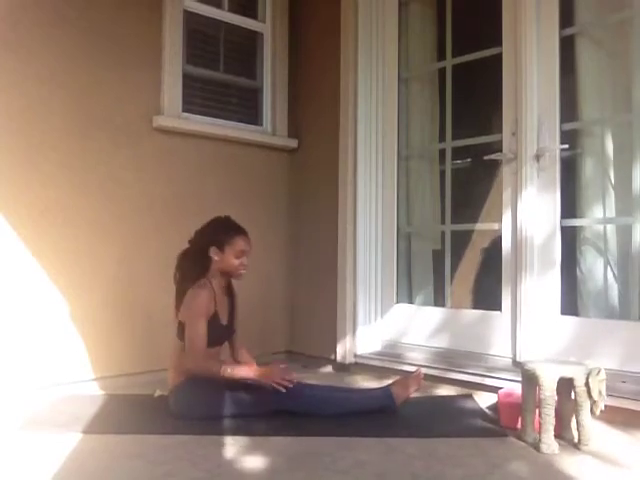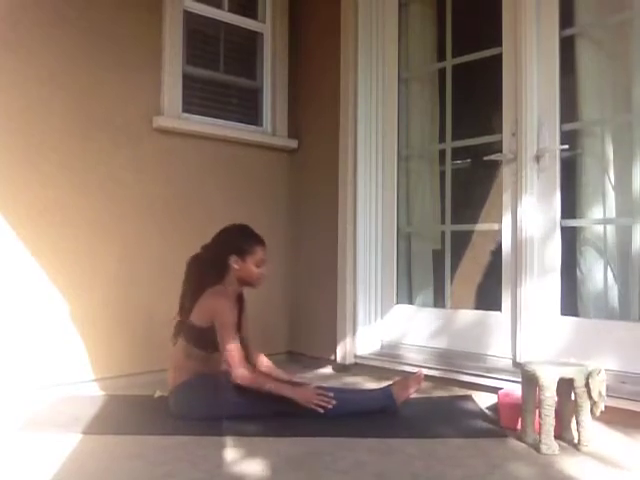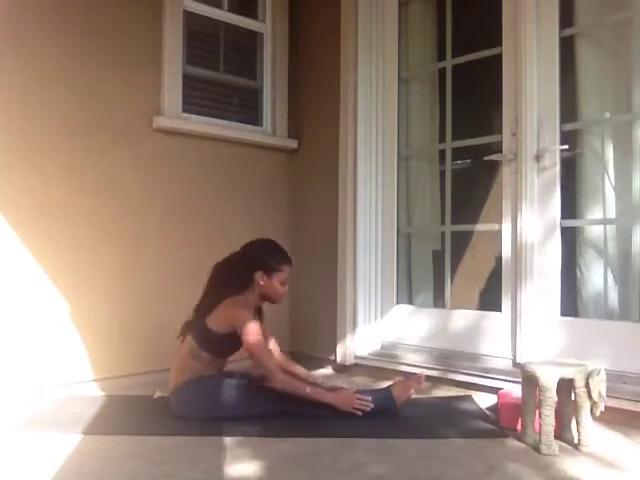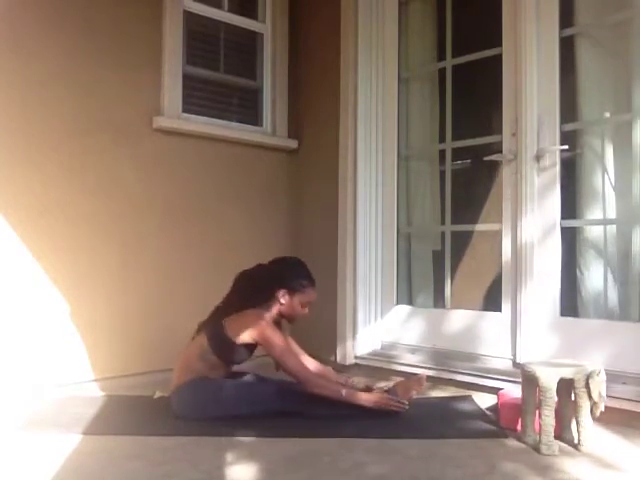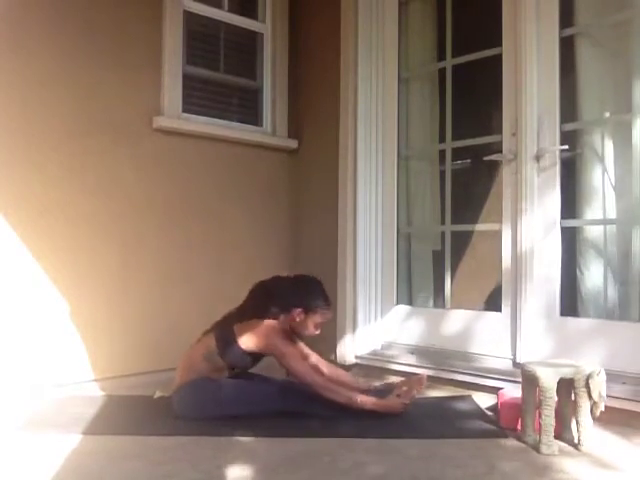
dt=0.2s
person 1, frame 1
left shoulder: (227, 291)
right shoulder: (200, 295)
left elbow: (235, 347)
right elbow: (195, 364)
left wrist: (260, 376)
right wrist: (256, 374)
left hip: (207, 384)
right hip: (190, 394)
left knee: (285, 386)
right knee: (281, 395)
left ankle: (383, 395)
right ankle: (386, 397)
person 1, frame 2
left shoulder: (234, 297)
right shoulder: (219, 302)
left elbow: (247, 352)
right elbow: (237, 373)
left wrist: (288, 381)
right wrist: (292, 391)
left hip: (206, 383)
right hip: (190, 394)
left knee: (288, 389)
right knee: (290, 398)
left ankle: (382, 397)
right ankle: (385, 399)
person 1, frame 3
left shoulder: (247, 306)
right shoulder: (240, 311)
left elbow: (278, 359)
right elbow: (272, 376)
left wrist: (323, 385)
right wrist: (328, 396)
left hip: (206, 385)
right hip: (192, 394)
left knee: (288, 391)
right knee: (281, 399)
left ankle: (383, 398)
right ankle: (385, 400)
person 1, frame 4
left shoulder: (265, 318)
right shoulder: (260, 324)
left elbow: (307, 363)
right elbow: (306, 380)
left wrist: (356, 386)
right wrist: (362, 397)
left hip: (209, 386)
right hip: (193, 394)
left knee: (287, 390)
right knee: (284, 397)
left ankle: (385, 397)
right ankle: (386, 401)
person 1, frame 5
left shoulder: (278, 326)
right shoulder: (269, 333)
left elbow: (322, 368)
right elbow: (320, 386)
left wrist: (371, 388)
right wrist: (376, 403)
left hip: (212, 385)
right hip: (194, 394)
left knee: (290, 389)
right knee: (285, 398)
left ankle: (387, 394)
